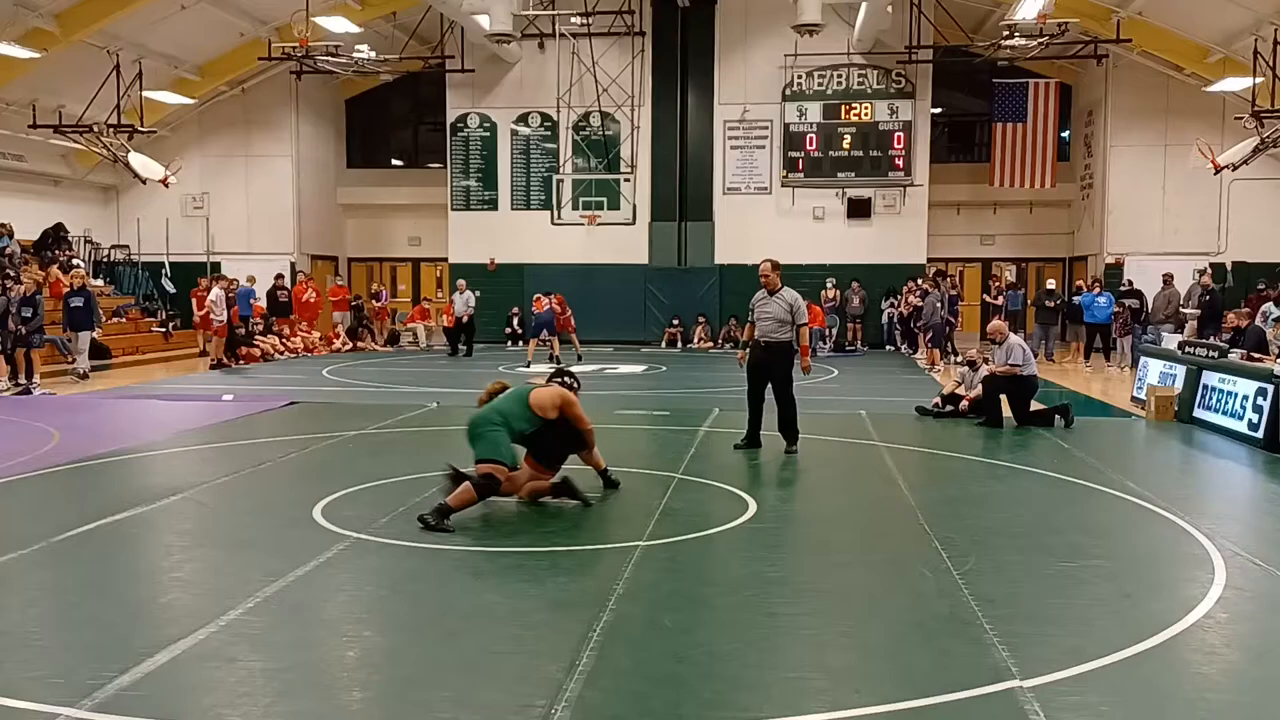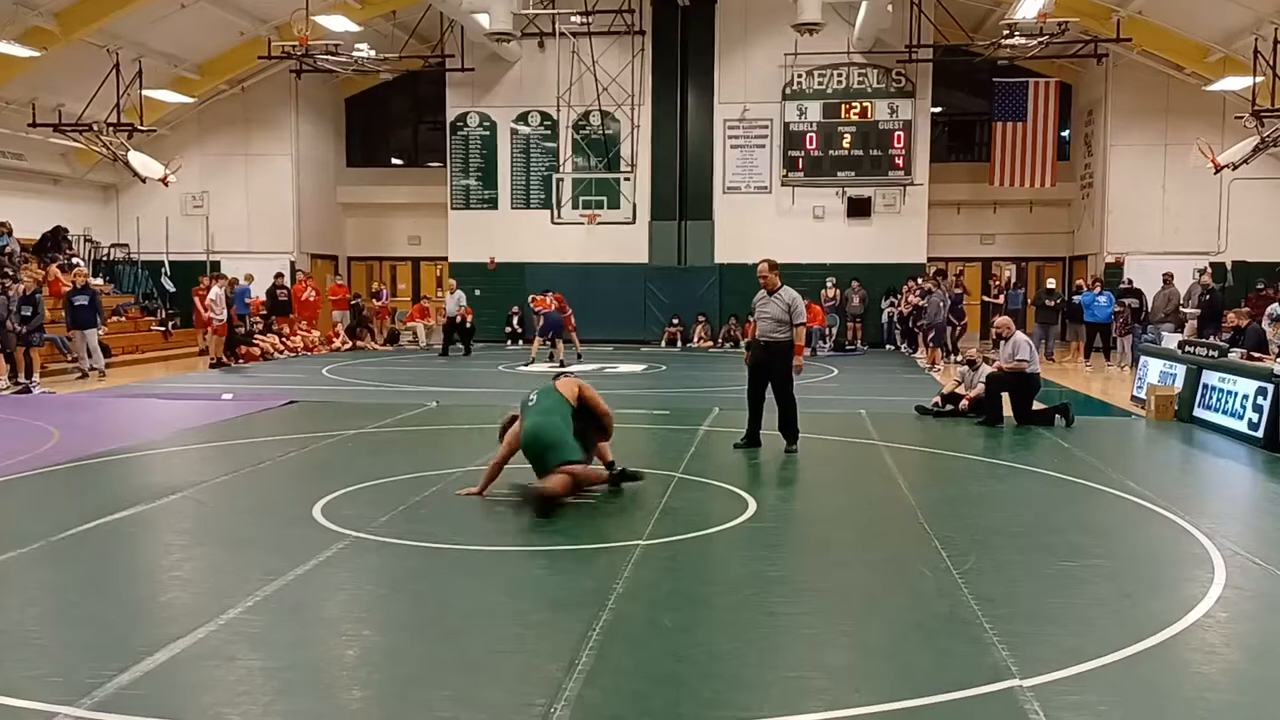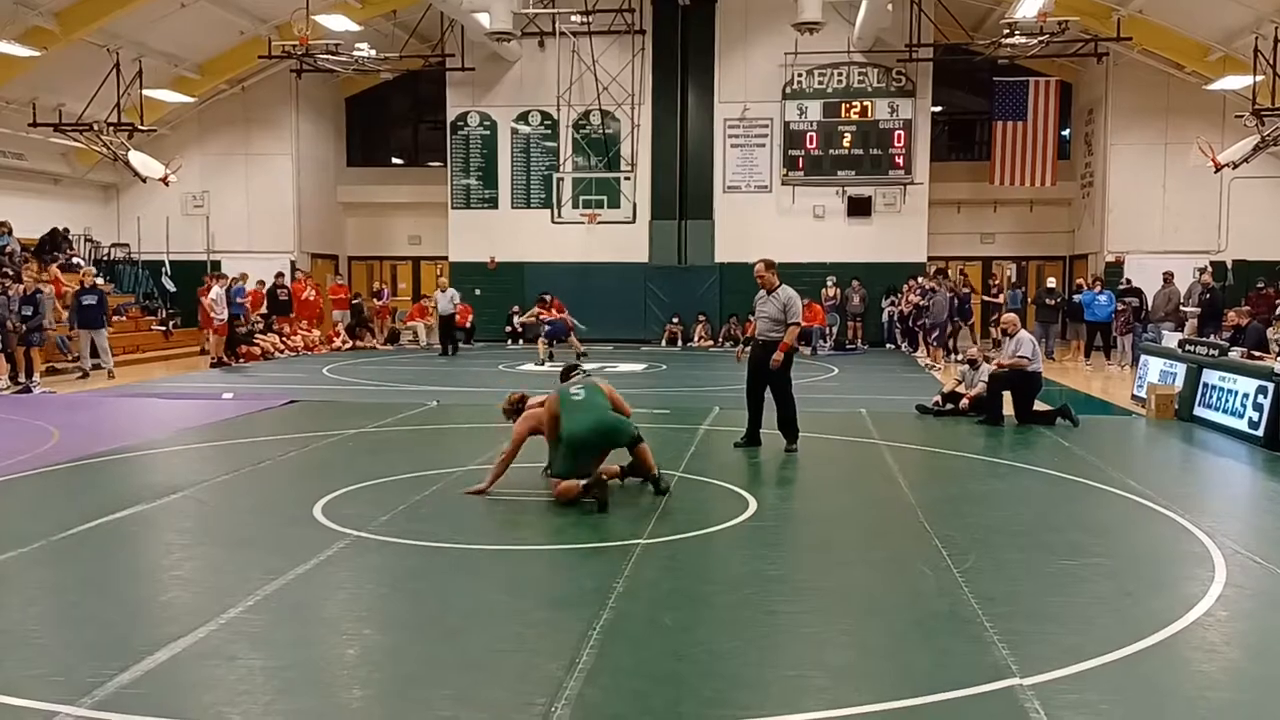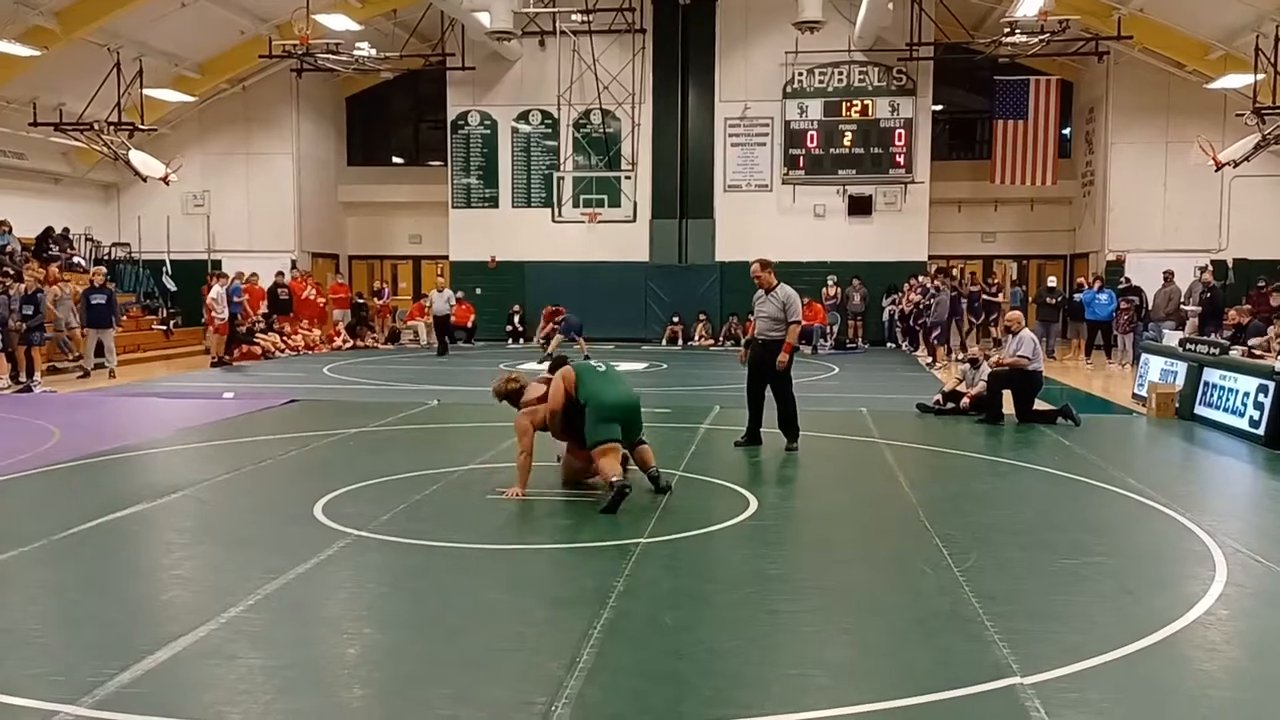
dt=0.3s
person 1, frame 1
left shoulder: (792, 298)
right shoulder: (757, 297)
left elbow: (802, 327)
left wrist: (804, 355)
right wrist: (744, 347)
left hip: (781, 351)
right hip: (758, 350)
left knee: (784, 398)
right knee: (754, 396)
left ankle: (791, 440)
right ankle: (752, 437)
person 1, frame 2
left shoulder: (791, 297)
right shoulder: (759, 297)
left elbow: (800, 327)
left wrist: (798, 354)
right wrist: (749, 348)
left hip: (781, 351)
right hip: (759, 350)
left knee: (784, 397)
right knee: (754, 395)
left ankle: (791, 439)
right ankle: (752, 436)
person 1, frame 3
left shoulder: (789, 296)
right shoulder: (760, 296)
left elbow: (794, 327)
left wrist: (781, 351)
right wrist: (745, 343)
left hip: (778, 351)
right hip: (758, 349)
left knee: (783, 396)
right knee: (753, 394)
left ankle: (791, 438)
right ankle: (752, 435)
person 1, frame 4
left shoulder: (788, 294)
right shoulder: (758, 296)
left elbow: (795, 325)
left wrist: (785, 352)
right wrist: (746, 345)
left hip: (778, 349)
right hip: (758, 348)
left knee: (783, 395)
right knee: (754, 393)
left ankle: (792, 437)
right ankle: (752, 434)
person 2, frame 1
left shoulder: (531, 392)
right shoulder: (562, 395)
right elbow: (587, 428)
right wrist: (591, 450)
left hip: (485, 424)
right hip: (490, 428)
right knee: (490, 481)
right ankle: (439, 512)
person 2, frame 2
left shoulder: (520, 424)
right shoulder: (572, 383)
right elbow: (604, 413)
right wrist: (607, 437)
left hip: (530, 437)
right hip: (553, 430)
person 2, frame 3
left shoulder: (555, 397)
right shoulder: (598, 384)
right elbow: (626, 412)
left hip: (575, 437)
right hip: (608, 425)
left knee: (562, 490)
right knee: (634, 437)
left ankle: (589, 485)
right ankle: (656, 479)
person 2, frame 4
left shoulder: (562, 374)
right shoulder: (602, 368)
left elbow: (555, 408)
left wrist: (558, 433)
left hip: (601, 405)
right hip: (631, 400)
left knee: (605, 458)
right knee: (635, 442)
left ankle: (616, 483)
right ankle: (655, 477)
